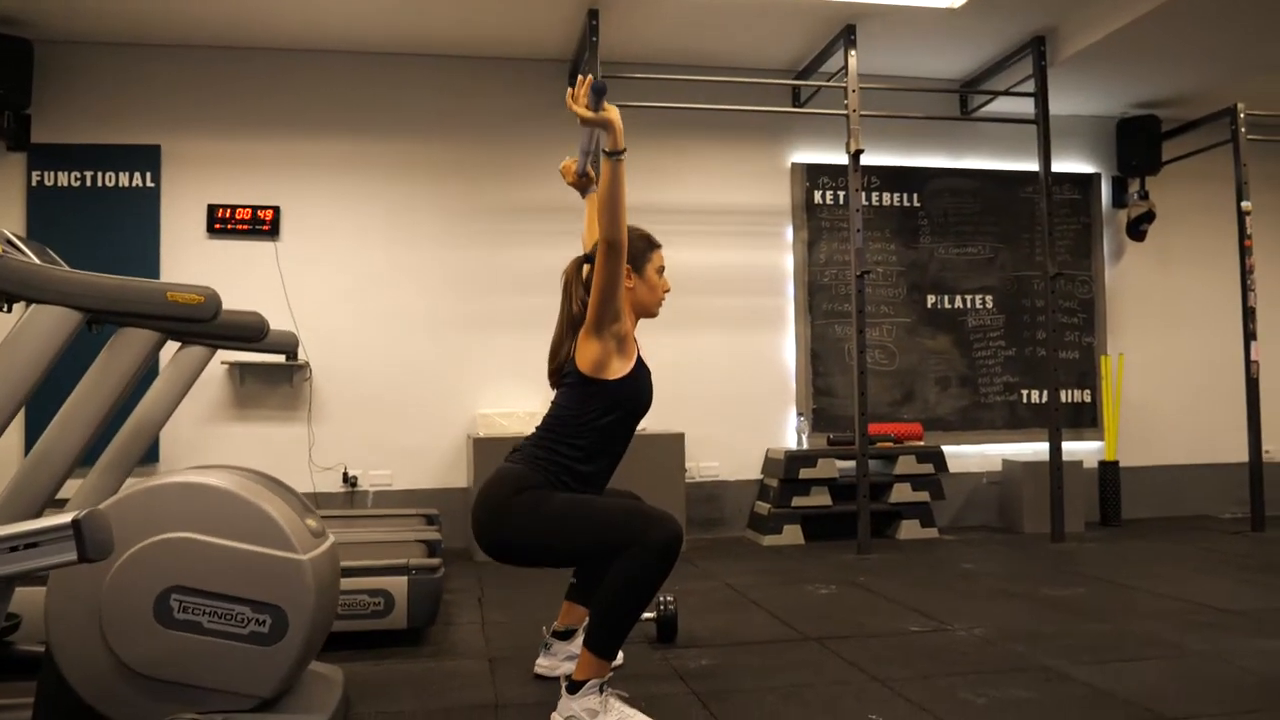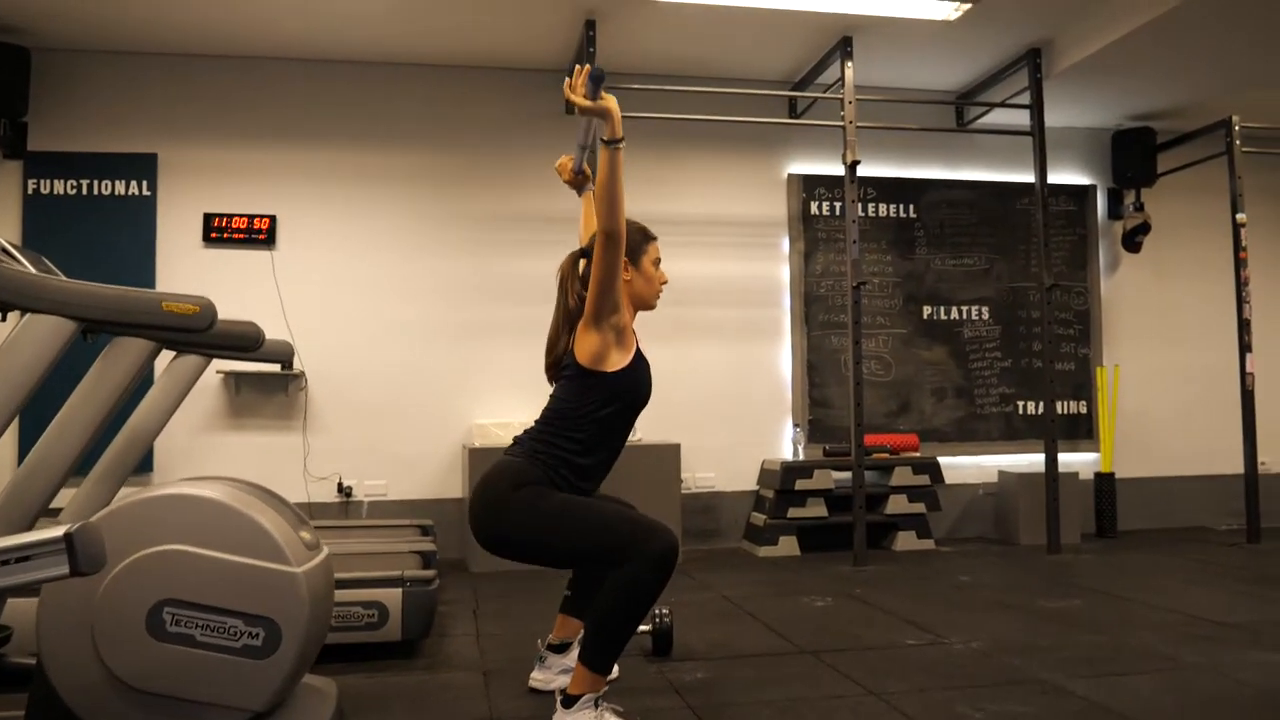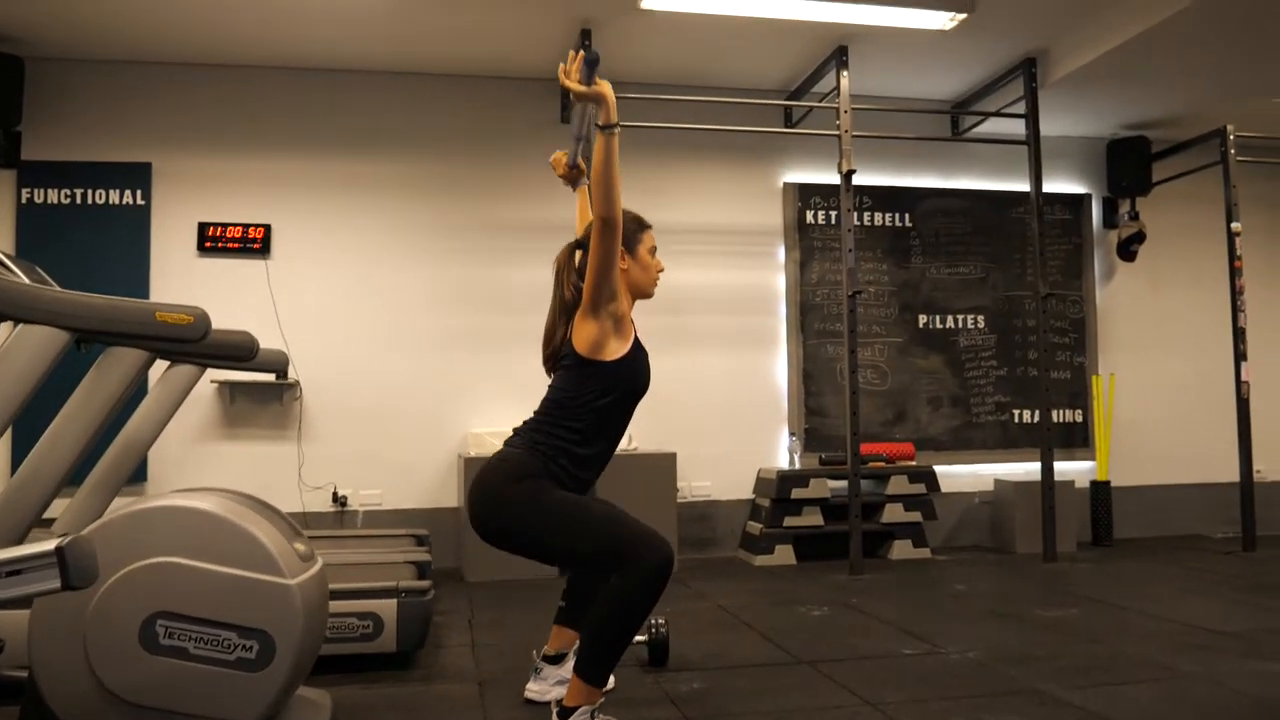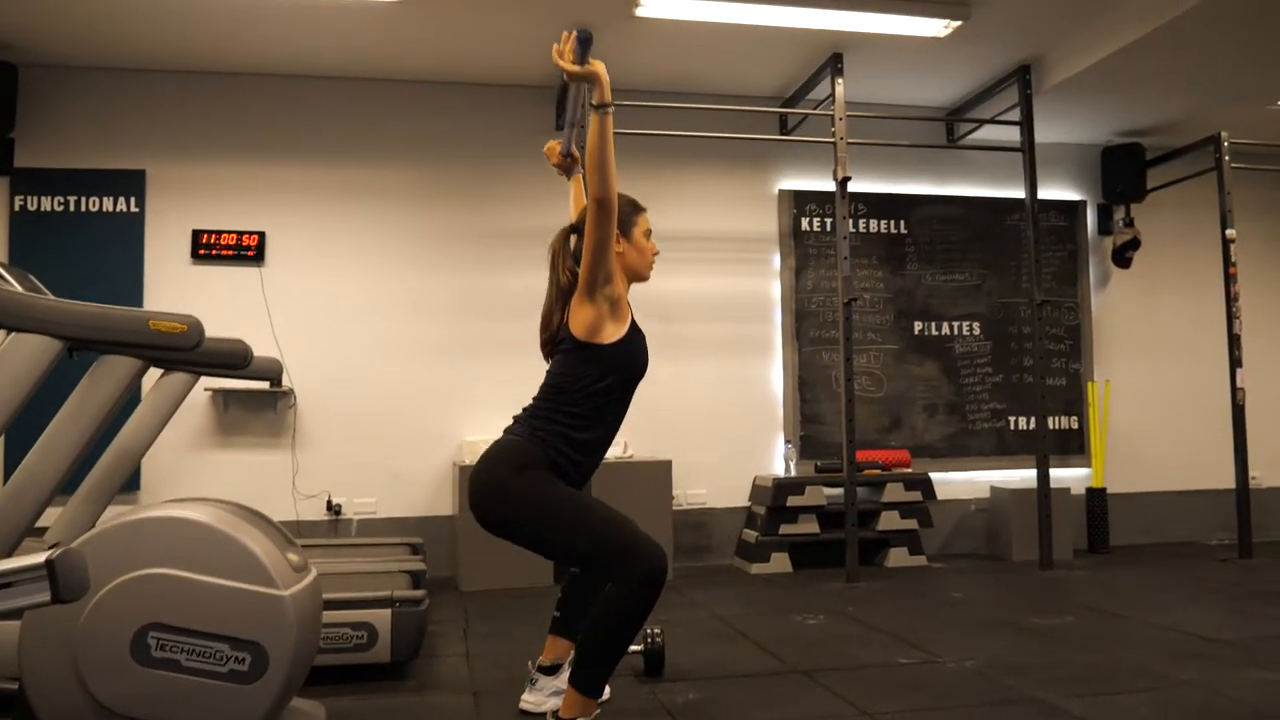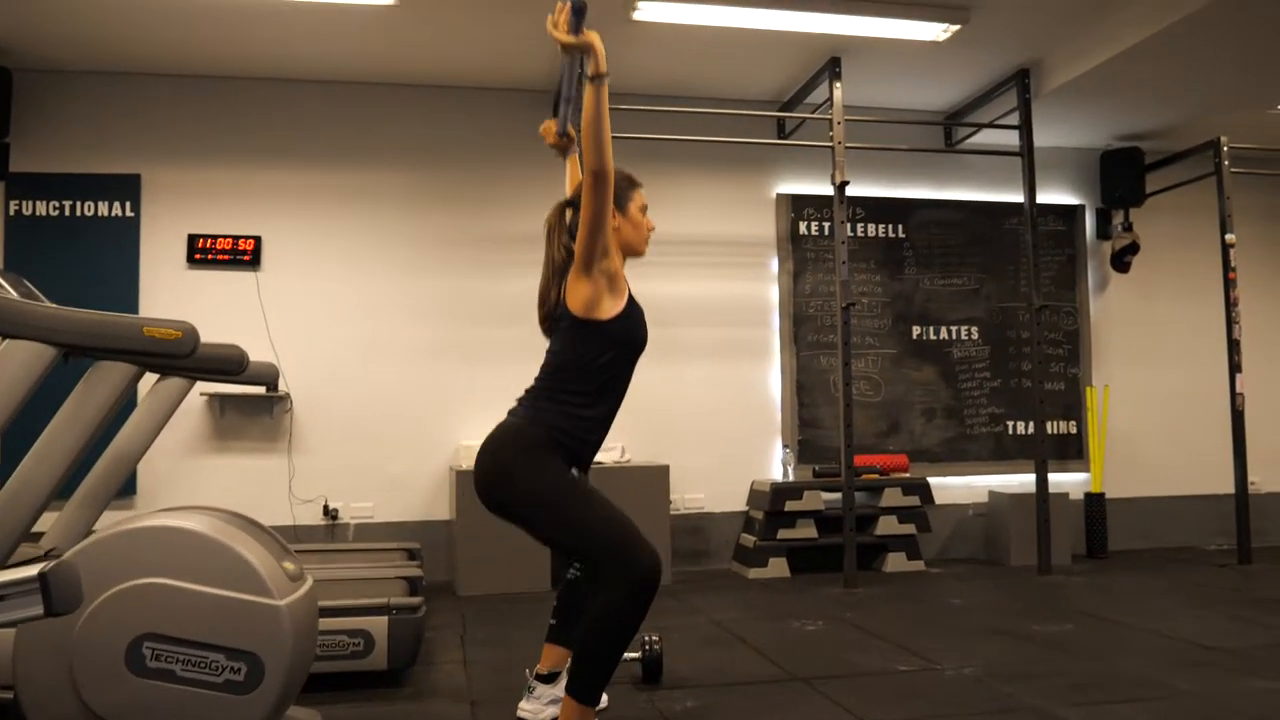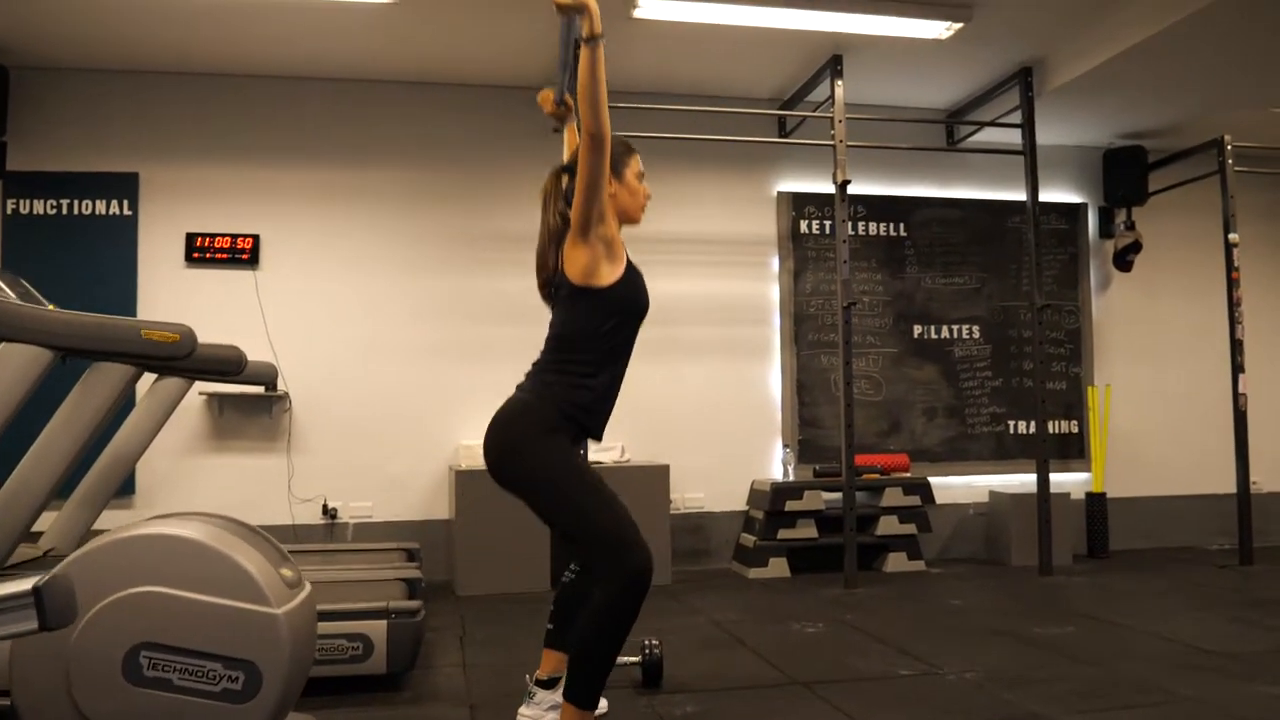
dt=0.1s
person 1, frame 1
left shoulder: (606, 329)
right shoulder: (608, 335)
left elbow: (602, 246)
right elbow: (609, 245)
left wrist: (589, 191)
right wrist: (613, 143)
left hip: (527, 494)
right hip: (514, 506)
left knee: (624, 517)
right knee: (657, 534)
left ankle: (563, 641)
person 1, frame 2
left shoulder: (605, 323)
right shoulder: (607, 327)
left elbow: (597, 238)
right elbow: (610, 236)
left wrist: (583, 188)
right wrist: (611, 133)
left hip: (525, 492)
right hip: (513, 501)
left knee: (618, 529)
right knee: (652, 547)
left ankle: (557, 654)
person 1, frame 3
left shoulder: (601, 314)
right shoulder: (604, 317)
left elbow: (597, 230)
right elbow: (606, 226)
left wrist: (579, 182)
right wrist: (606, 120)
left hip: (525, 484)
right hip: (514, 491)
left knee: (612, 546)
right knee: (647, 557)
left ankle: (553, 666)
person 1, frame 4
left shoulder: (598, 298)
right shoulder: (601, 301)
left elbow: (590, 213)
right elbow: (601, 208)
left wrist: (574, 171)
right wrist: (599, 101)
left hip: (524, 475)
right hip: (516, 480)
left knee: (608, 551)
right knee: (640, 563)
person 1, frame 5
left shoulder: (592, 278)
right shoulder: (597, 276)
left elbow: (590, 193)
right elbow: (597, 182)
left wrist: (565, 151)
right wrist: (594, 72)
left hip: (533, 455)
right hip: (524, 461)
left knee: (603, 555)
right knee: (635, 567)
person 1, frame 6
left shoulder: (592, 244)
right shoulder: (596, 243)
left elbow: (585, 160)
right elbow: (595, 142)
left wrist: (565, 117)
left hip: (540, 434)
right hip: (533, 436)
left knee: (600, 552)
right knee: (627, 563)
